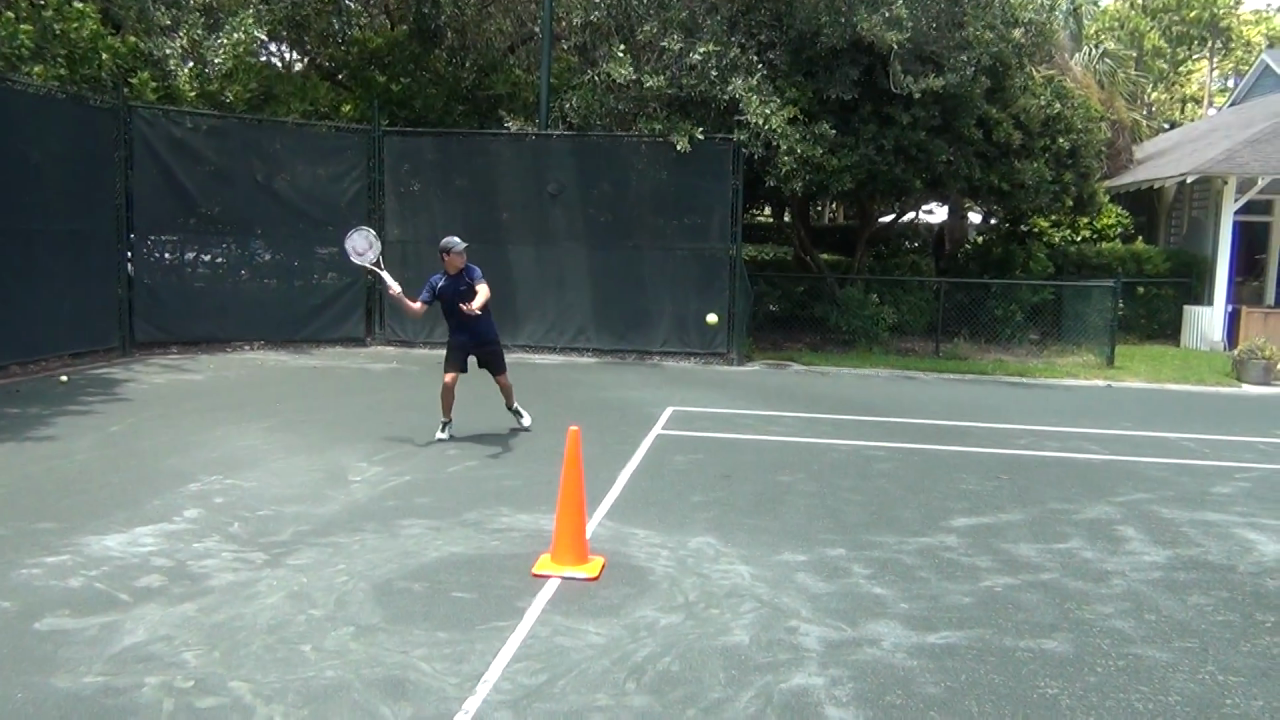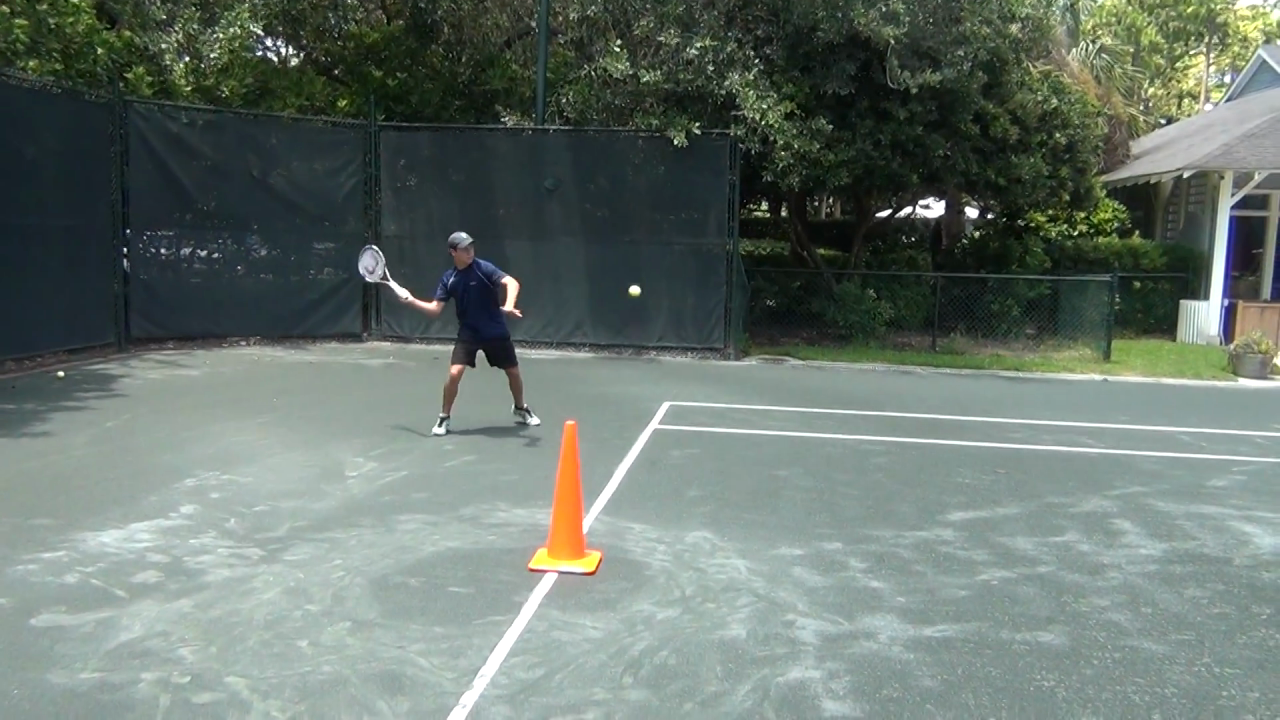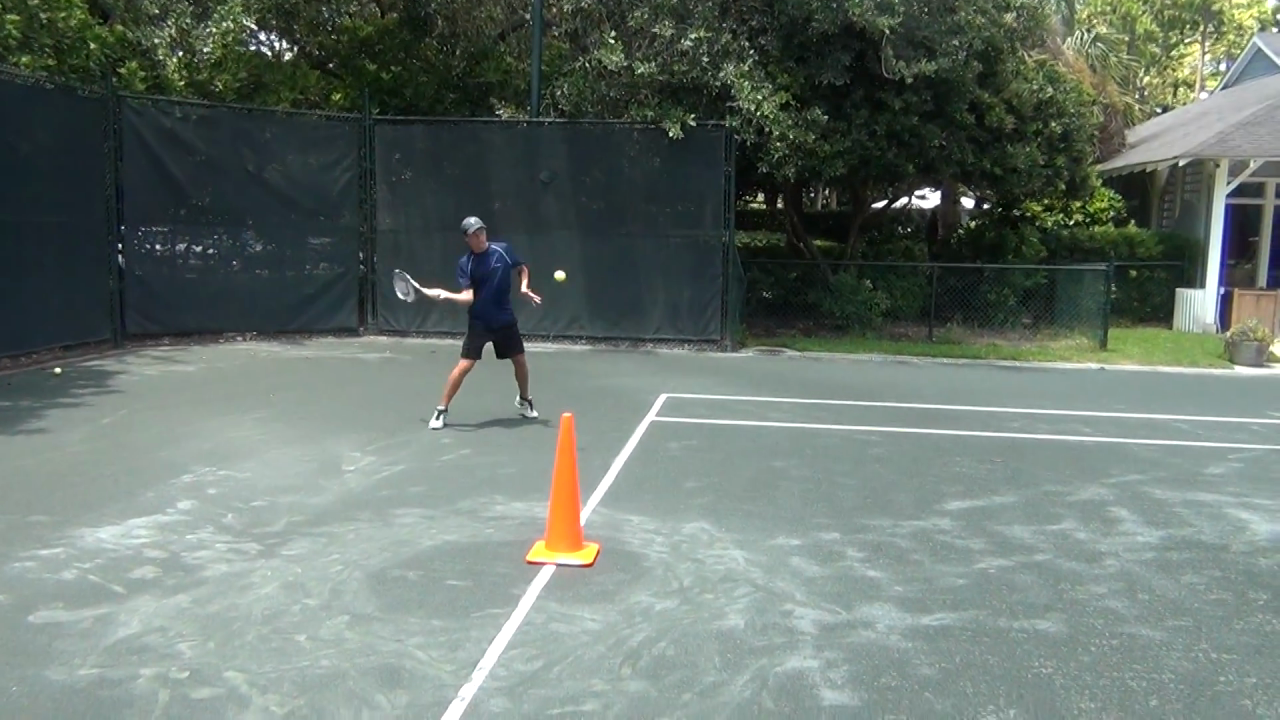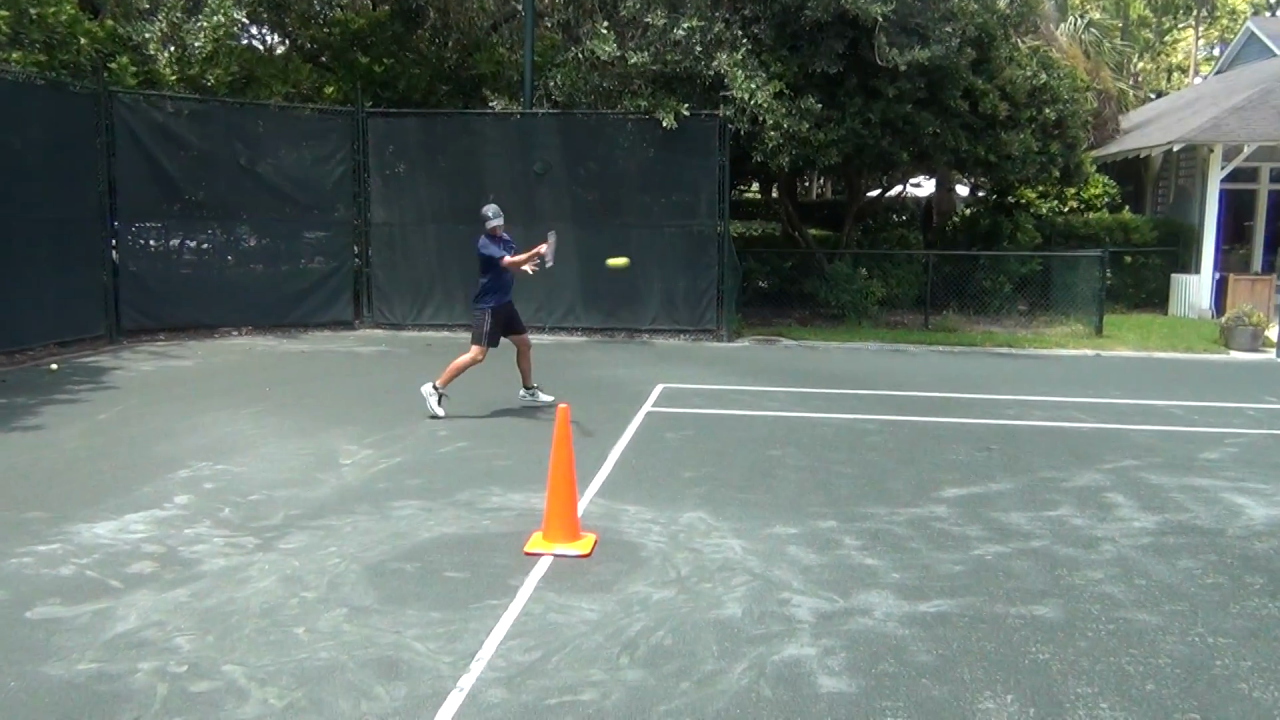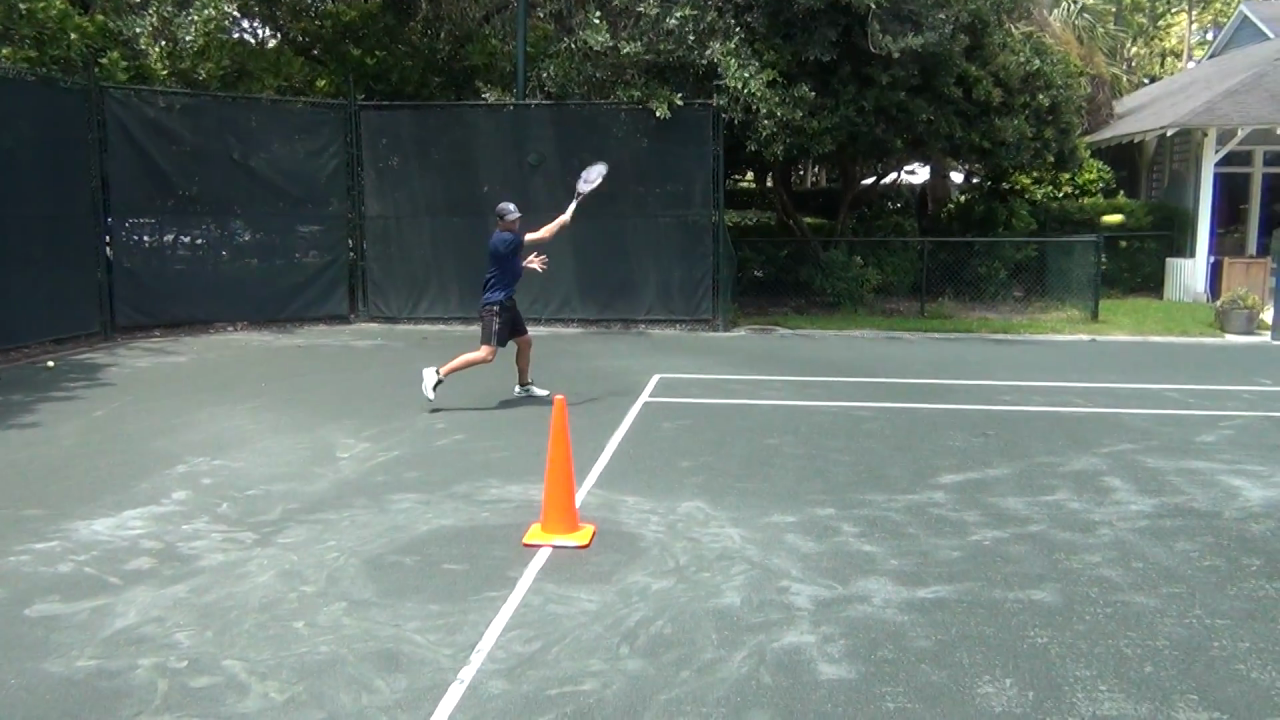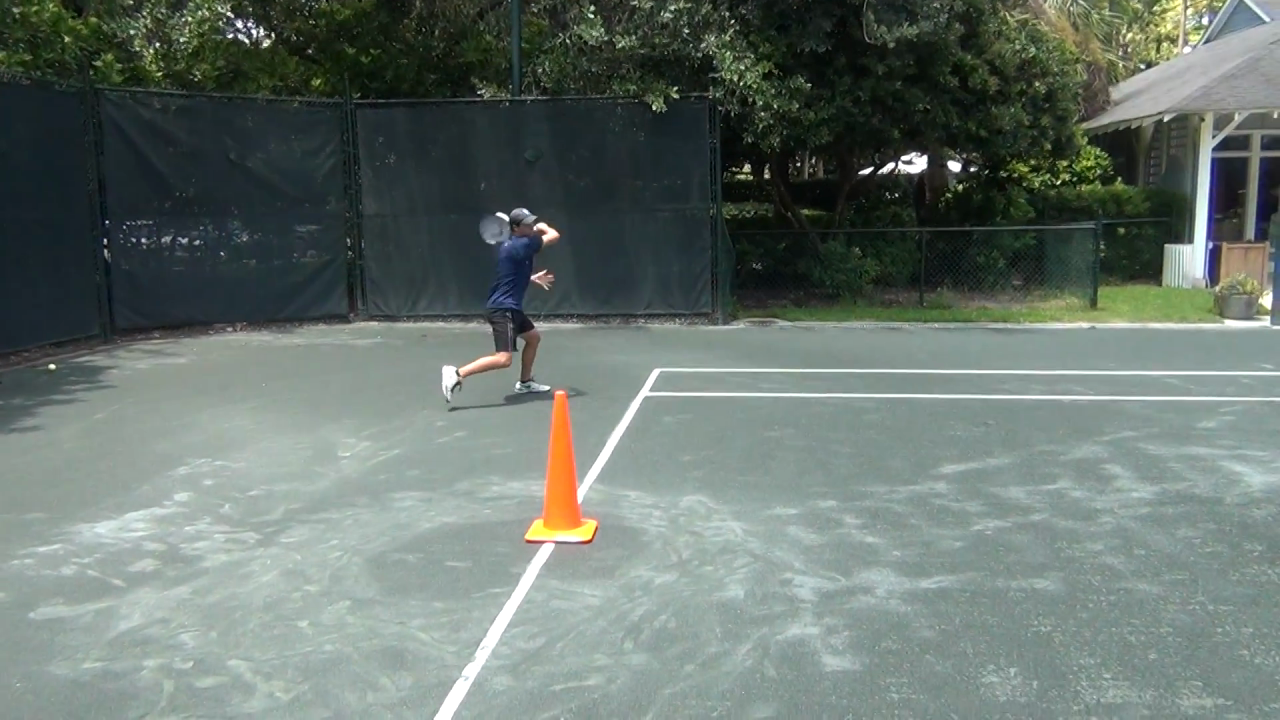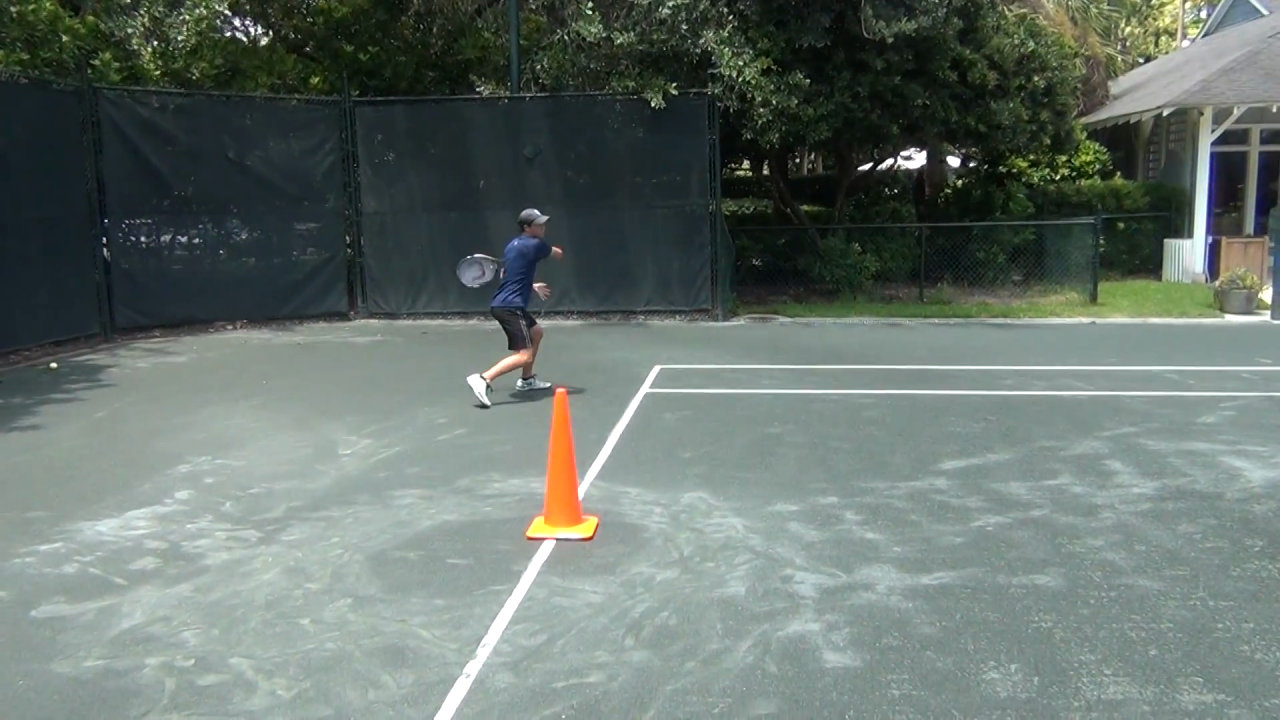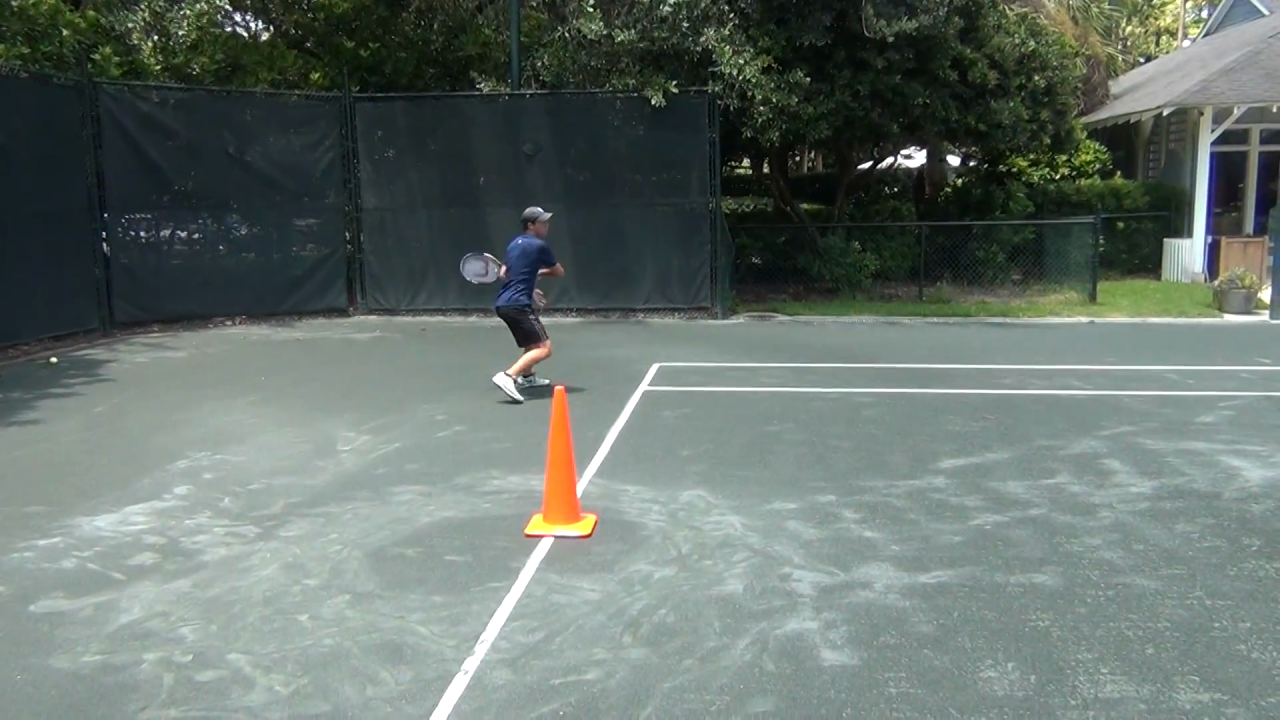
dt=0.1s
person 1, frame 1
left shoulder: (472, 272)
right shoulder: (436, 283)
left elbow: (485, 292)
right elbow: (418, 311)
left wrist: (475, 306)
right wrist: (400, 298)
left hip: (486, 337)
right hip: (459, 339)
left knee: (502, 380)
right knee: (449, 381)
left ankle: (513, 408)
right ankle: (446, 422)
person 1, frame 2
left shoulder: (483, 267)
right shoulder: (449, 279)
left elbow: (511, 284)
right elbow: (435, 309)
left wrist: (509, 304)
right wrist: (412, 301)
left hip: (496, 332)
right hip: (469, 333)
left knee: (513, 374)
right knee: (455, 373)
left ankle: (522, 408)
right ankle: (444, 417)
person 1, frame 3
left shoulder: (502, 250)
right shoulder: (465, 264)
left elbow: (523, 269)
right elbow: (467, 298)
left wrist: (524, 287)
right wrist: (443, 294)
left hip: (505, 319)
right hip: (479, 322)
left knee: (520, 361)
right knee: (464, 367)
left ankle: (524, 400)
right ankle: (441, 410)
person 1, frame 4
left shoulder: (504, 237)
right shoulder: (485, 244)
right elbow: (508, 262)
left wrist: (521, 265)
right wrist: (533, 254)
left hip: (504, 303)
right hip: (489, 306)
left knee: (524, 344)
right knee: (477, 355)
left ankle: (529, 390)
right ankle: (436, 389)
person 1, frame 5
left shoulder: (511, 235)
right shoulder: (506, 239)
right elbow: (541, 236)
left wrist: (526, 264)
right wrist: (562, 220)
left hip: (506, 301)
right hip: (495, 304)
left knee: (525, 342)
right knee: (486, 355)
left ankle: (524, 385)
right ankle: (438, 374)
person 1, frame 6
left shoulder: (510, 245)
right shoulder: (525, 244)
right elbow: (554, 235)
left wrist: (532, 278)
right wrist: (543, 227)
left hip: (509, 307)
right hip: (503, 309)
left knee: (534, 337)
right knee: (503, 359)
left ankle: (526, 381)
right ankle: (456, 374)
person 1, frame 7
left shoulder: (512, 245)
right shoulder: (534, 245)
right elbow: (558, 254)
left wrist: (531, 286)
left hip: (501, 304)
right hip: (510, 307)
left knee: (537, 333)
right knee: (524, 357)
left ankle: (526, 379)
right ankle: (483, 379)
person 1, frame 8
left shoulder: (515, 243)
right shoulder: (539, 246)
left elbow: (503, 273)
right elbow: (559, 272)
left hip: (503, 303)
right hip: (517, 305)
left knee: (532, 338)
right knee: (544, 349)
left ankle: (526, 376)
right ankle: (508, 376)
